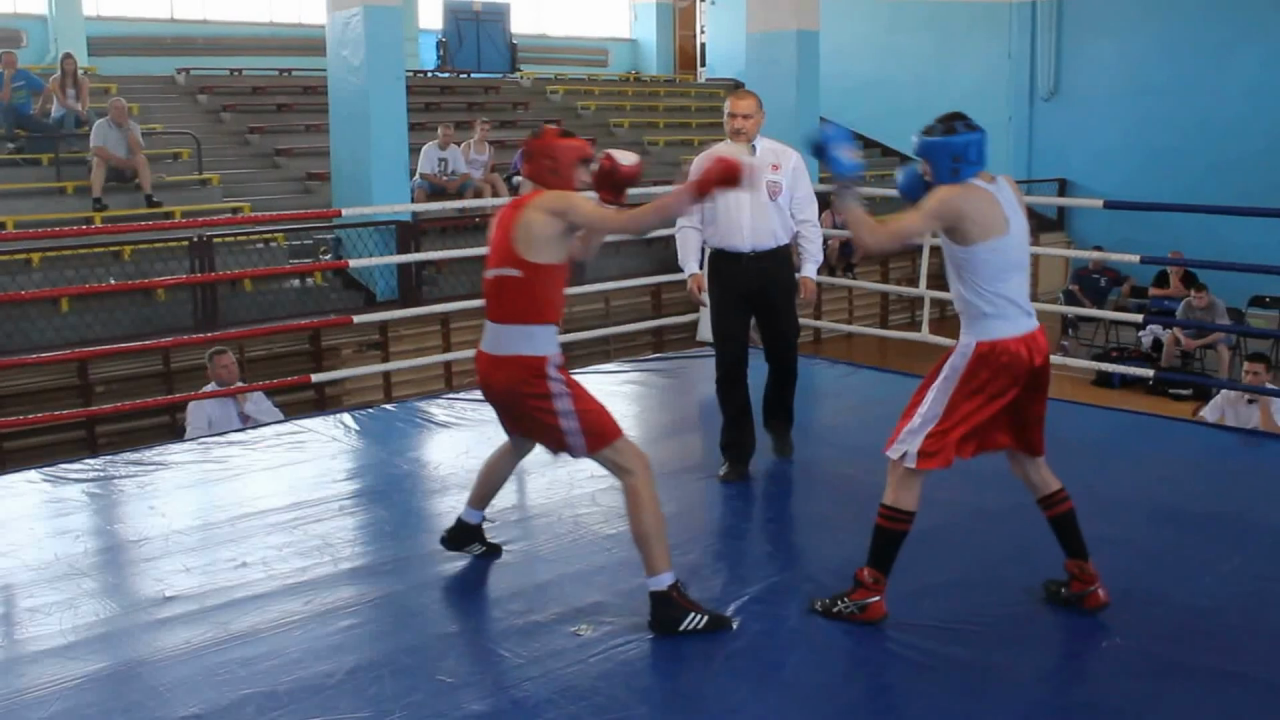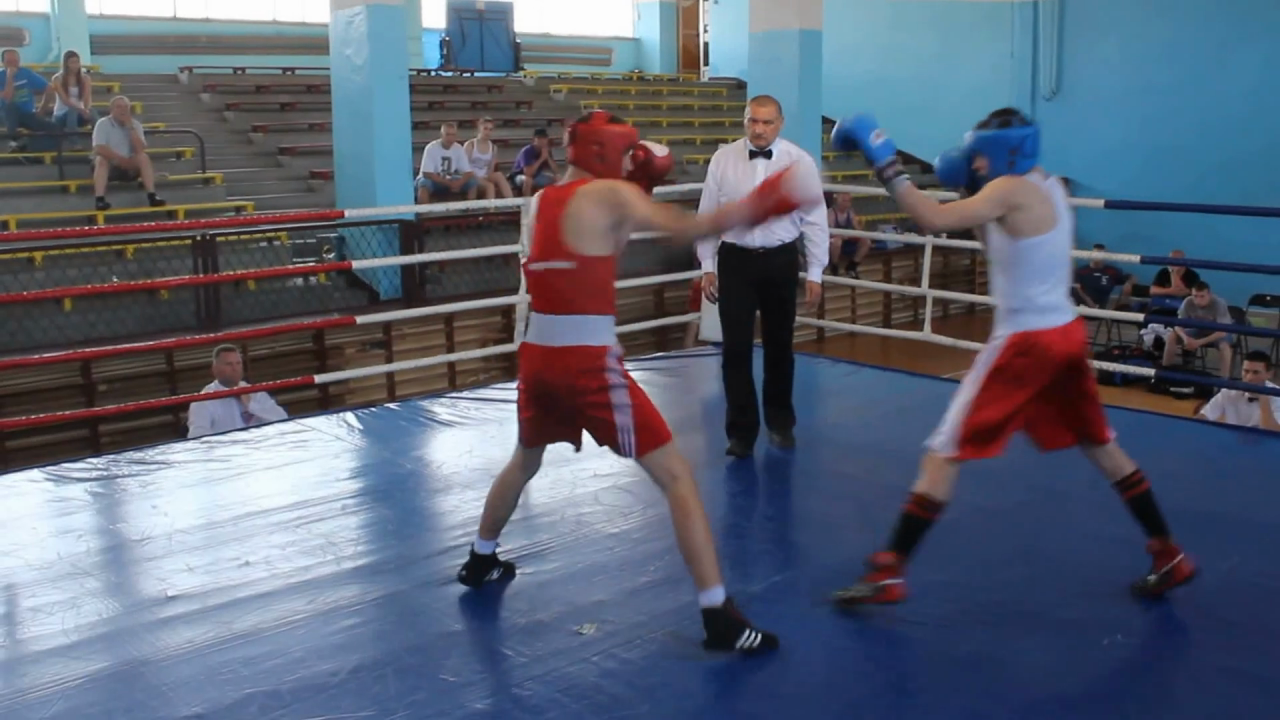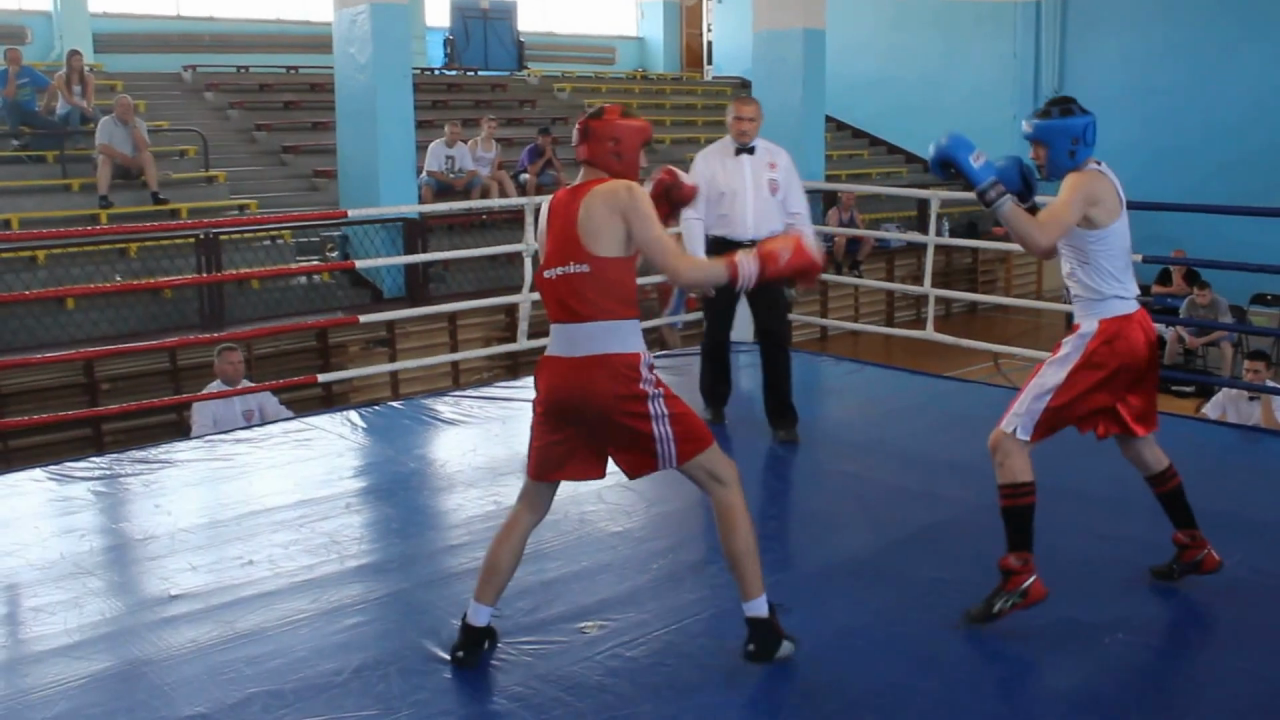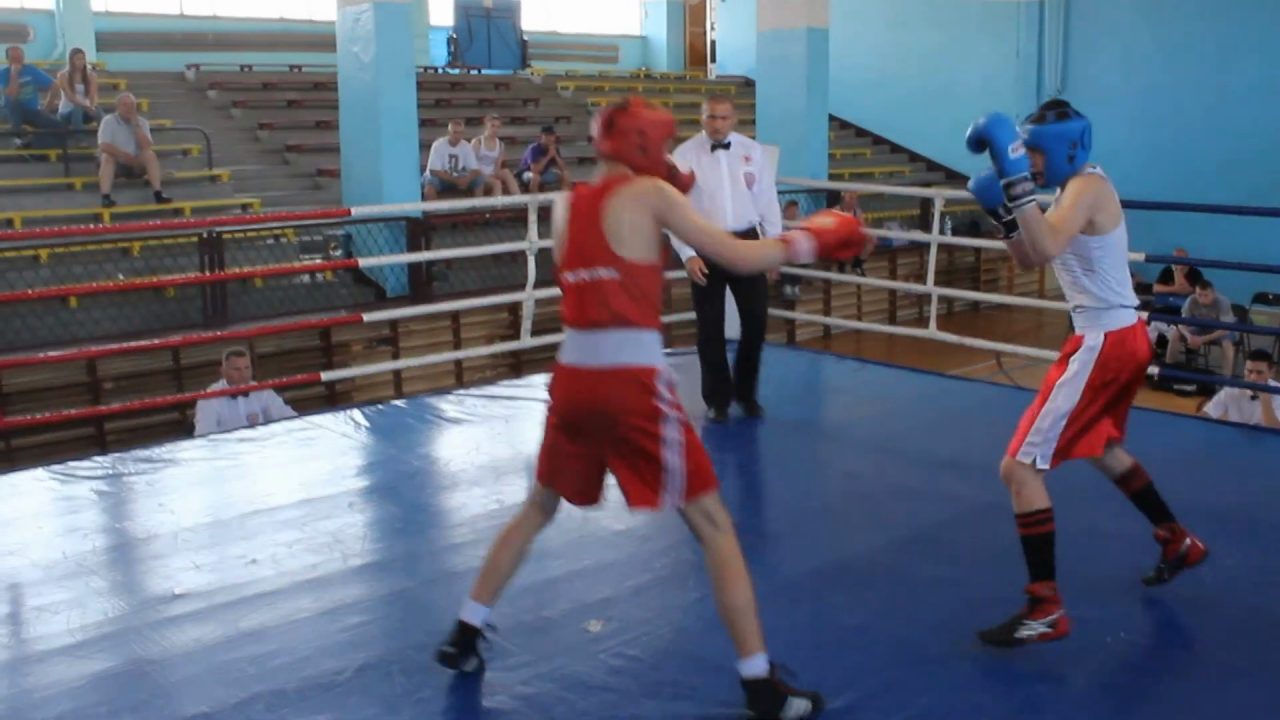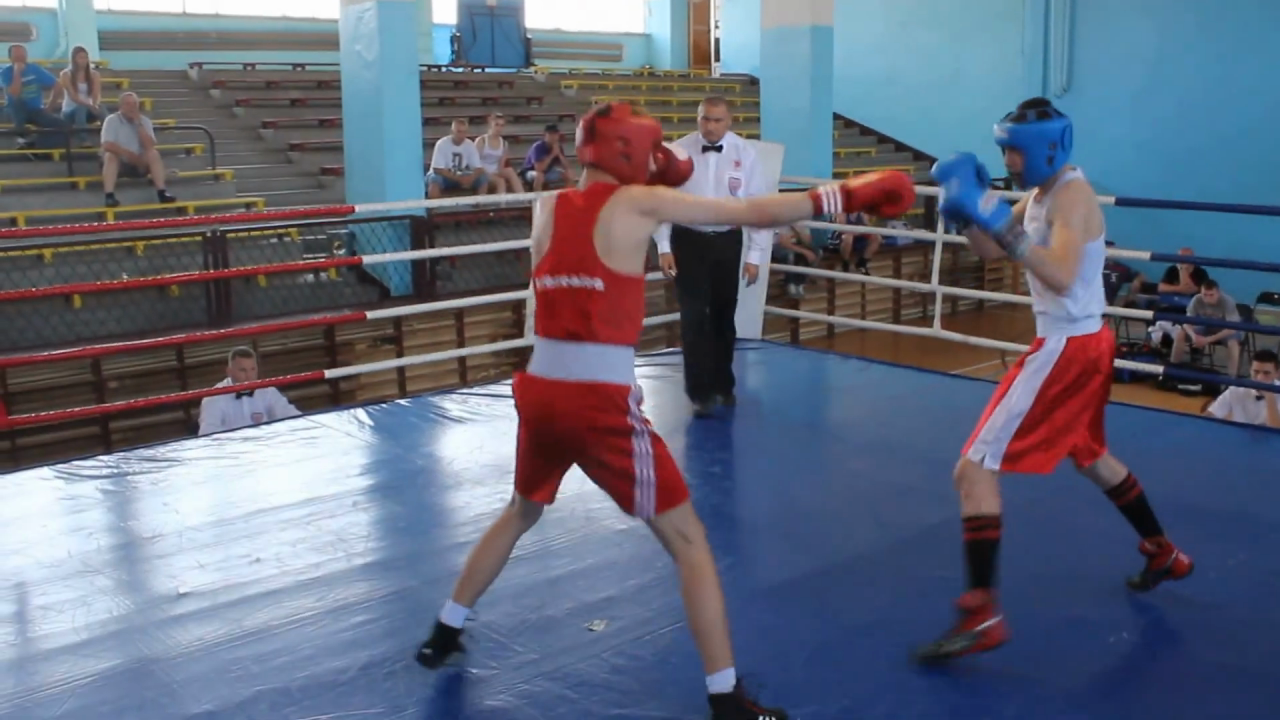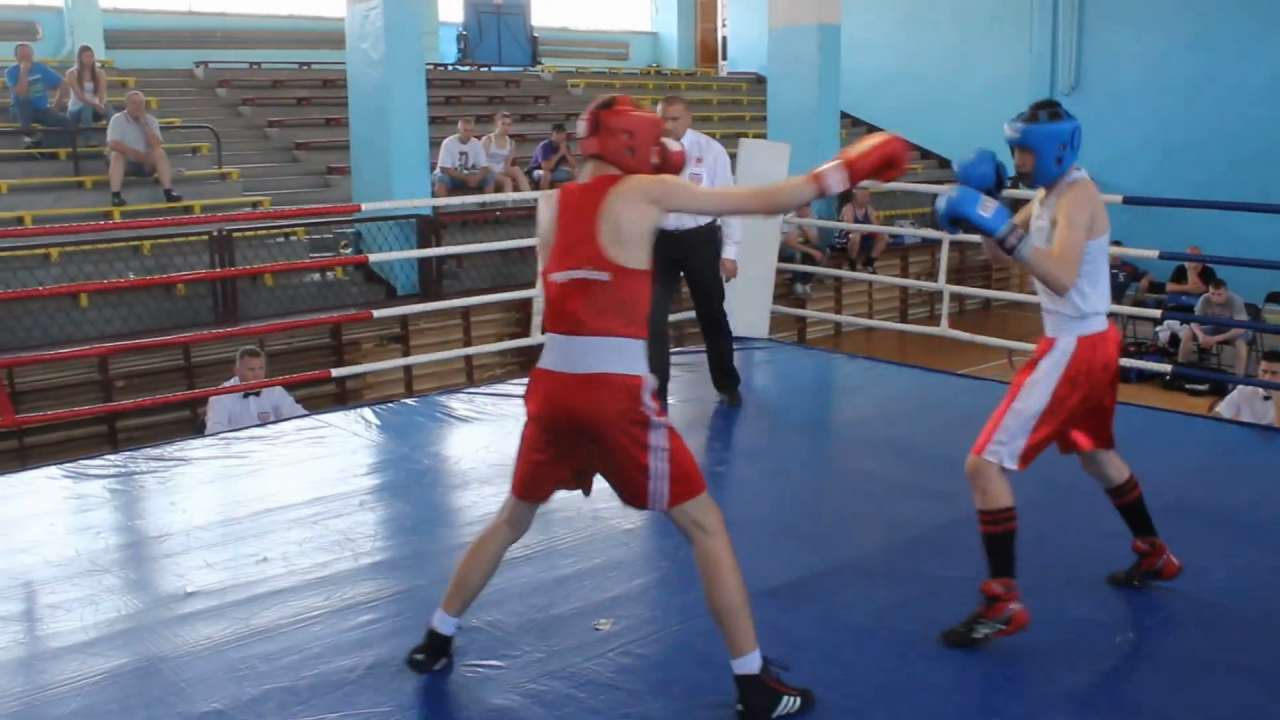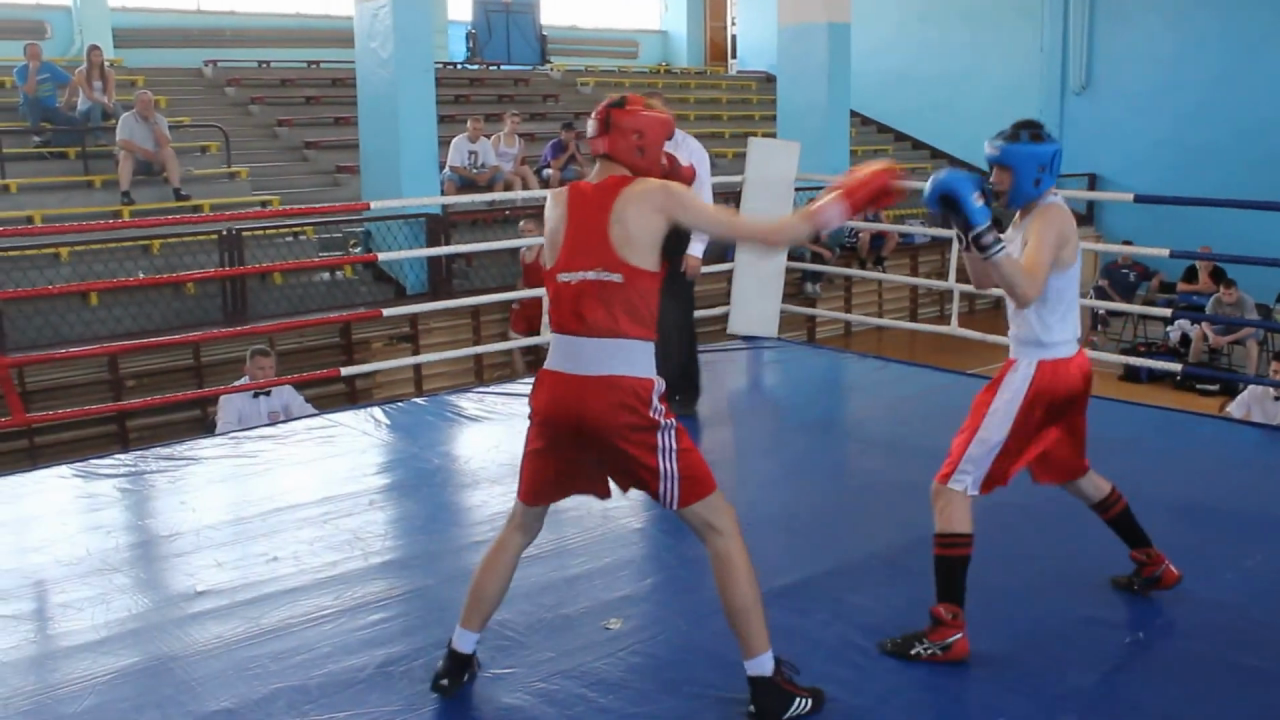
dt=0.4s
person 1, frame 1
left shoulder: (509, 213)
right shoulder: (554, 204)
left elbow: (571, 252)
right elbow: (630, 224)
left wrist: (609, 193)
right wrist: (698, 186)
left hip: (493, 361)
right hip: (534, 369)
left knee: (521, 441)
right knee: (634, 467)
left ankle: (464, 529)
right ankle: (666, 598)
person 1, frame 2
left shoulder: (541, 202)
right shoulder: (604, 194)
right elbow: (683, 230)
left wrist: (637, 186)
right wrist: (759, 201)
left hip: (537, 357)
right hip: (589, 362)
left knee: (525, 457)
right knee: (677, 478)
left ankle: (480, 560)
right ankle: (720, 618)
person 1, frame 3
left shoulder: (551, 209)
right shoulder: (623, 194)
right elbow: (682, 272)
left wrist: (657, 210)
right wrist: (759, 263)
left hip: (560, 374)
right hip: (620, 375)
left knee: (530, 505)
right knee: (724, 482)
left ankle: (472, 634)
right ankle: (762, 625)
person 1, frame 4
left shoulder: (565, 205)
right shoulder: (652, 193)
right elbow: (740, 258)
right wrist: (809, 238)
left hip: (574, 380)
right hip: (637, 385)
left knee: (536, 511)
right knee: (715, 527)
left ankle: (465, 634)
person 1, frame 5
left shoulder: (548, 210)
right shoulder: (640, 202)
right elbow: (750, 213)
right wrist: (840, 193)
left hip: (542, 389)
right hip: (605, 401)
left knee: (521, 514)
right knee: (687, 543)
left ankle: (446, 633)
person 1, frame 6
left shoulder: (550, 204)
right shoulder: (647, 190)
right elbow: (766, 199)
right wrist: (846, 166)
left hip: (552, 387)
right hip: (617, 392)
left knee: (511, 521)
right knee: (706, 528)
left ankle: (436, 641)
person 1, frame 7
left shoulder: (558, 202)
right shoulder: (658, 196)
right elbow: (770, 235)
right wrist: (845, 198)
left hip: (557, 390)
right hip: (625, 396)
left knee: (520, 527)
right knee: (719, 529)
left ankle: (458, 657)
person 2, frame 1
left shoulder: (951, 199)
right shoulder: (1006, 189)
left elbow: (874, 241)
left wrist: (845, 177)
left hip: (988, 352)
right hip: (1031, 344)
left knee: (903, 463)
right knee: (1028, 461)
left ankle: (869, 592)
right ankle: (1084, 579)
person 2, frame 2
left shoulder: (1010, 190)
right shoulder: (1049, 187)
left elbow: (934, 219)
left wrist: (886, 163)
right wrist: (971, 187)
left hip: (1024, 343)
right hip: (1066, 337)
left knee: (943, 456)
right knee: (1101, 446)
left ankle: (887, 573)
right ankle: (1170, 555)
person 2, frame 3
left shoulder: (1082, 184)
right shoulder: (1098, 179)
left elbow: (1040, 240)
right elbow: (1051, 244)
left wrist: (986, 185)
right wrist: (1018, 199)
left hip: (1104, 334)
right hip: (1131, 327)
left knee: (1009, 440)
right knee: (1136, 440)
left ankle: (1021, 577)
right ankle: (1195, 547)
person 2, frame 4
left shoulder: (1087, 187)
right shoulder: (1072, 188)
left elbow: (1045, 250)
right elbow: (1027, 257)
left wrist: (1016, 180)
right wrist: (1001, 210)
left hip: (1107, 344)
right hip: (1108, 338)
left knee: (1020, 469)
right knee: (1098, 448)
left ankle: (1047, 608)
right ankle: (1177, 541)
person 2, frame 5
left shoulder: (1071, 194)
right shoulder: (1043, 192)
left elbow: (1061, 278)
right elbow: (990, 250)
left wrist: (1000, 221)
right wrist: (977, 204)
left hip: (1067, 350)
right hip: (1086, 344)
left knee: (973, 471)
right knee: (1091, 456)
left ankle: (981, 617)
right ankle: (1163, 553)
person 2, frame 6
left shoulder: (1076, 196)
right shoulder: (1051, 194)
left elbow: (1061, 277)
right elbow: (1003, 258)
left wrist: (1002, 226)
right wrist: (984, 211)
left hip: (1075, 350)
right hip: (1088, 344)
left knee: (986, 465)
right knee: (1096, 454)
left ankle: (1003, 605)
right ankle: (1154, 555)
person 2, frame 7
left shoulder: (1049, 220)
right shoulder: (1031, 215)
left elbow: (1024, 290)
right elbow: (985, 281)
left wrist: (979, 226)
right wrist: (965, 226)
left hip: (1038, 372)
right hip: (1066, 366)
left knee: (952, 490)
right knee: (1076, 476)
left ankle: (948, 628)
right ankle: (1153, 564)
person 3, frame 1
left shoulder: (787, 160)
right shoulder: (705, 163)
left elbow: (807, 219)
right elbow: (689, 223)
left wrist: (809, 269)
right wrist: (692, 268)
left hip: (774, 266)
right hip: (726, 268)
left knee: (783, 356)
right knee: (730, 364)
left ankle: (779, 427)
right ankle: (736, 452)
person 3, frame 2
left shoulder: (800, 163)
right shoulder: (723, 159)
left elbow: (815, 222)
left wrist: (814, 273)
right wrist: (707, 267)
left hip: (780, 261)
right hip: (736, 260)
left knee: (779, 345)
right knee: (735, 348)
left ankle: (779, 422)
right ankle: (740, 432)
person 3, frame 3
left shoulder: (779, 158)
right shoulder: (708, 159)
left elbow: (797, 212)
right elbow: (693, 216)
right wrist: (699, 260)
right hip: (722, 253)
left knee: (775, 337)
right knee: (716, 336)
left ankle: (782, 419)
right ankle: (715, 403)
person 3, frame 4
left shoulder: (753, 151)
right shoulder: (684, 155)
left elbow: (768, 202)
right wrist: (687, 254)
left hip: (746, 242)
left knee: (756, 322)
right knee: (710, 327)
left ankle: (745, 392)
right ankle: (717, 399)
person 3, frame 5
left shoulder: (746, 154)
right shoulder: (679, 151)
left wrist: (755, 255)
right wrist: (663, 248)
left hip: (727, 241)
right hip: (687, 240)
left knee: (722, 319)
right knee: (693, 319)
left ankle: (722, 386)
right ankle: (699, 393)
person 3, frame 6
left shoulder: (711, 150)
left wrist: (729, 251)
left hip: (700, 239)
right hip: (660, 240)
left knee: (712, 316)
right knee: (653, 317)
left ankle: (728, 384)
right ankle: (656, 389)
person 3, frame 7
left shoulder: (689, 148)
left elbow: (703, 202)
left wrist: (695, 250)
left hip: (677, 239)
left knee: (678, 320)
right knee: (653, 321)
left ankle: (685, 392)
right ankle: (664, 391)
